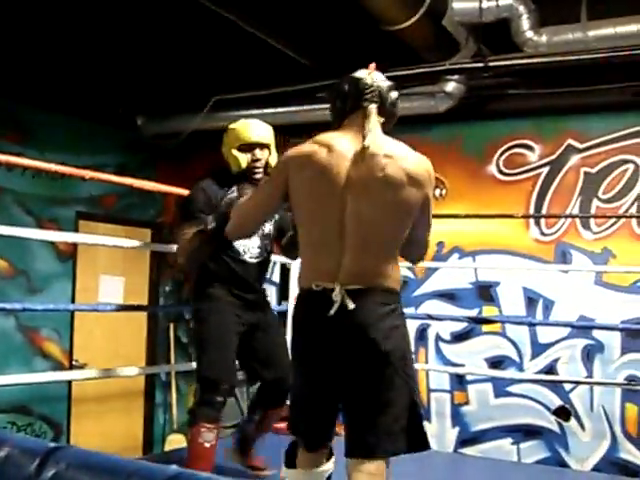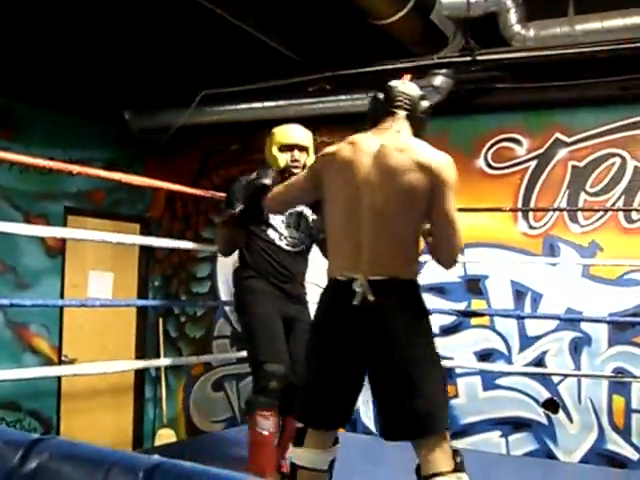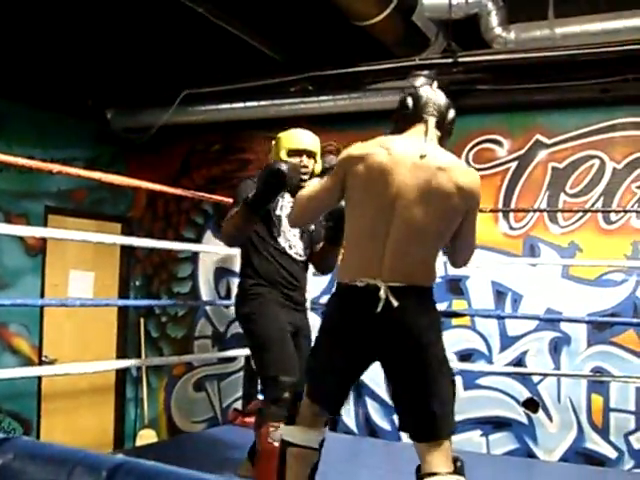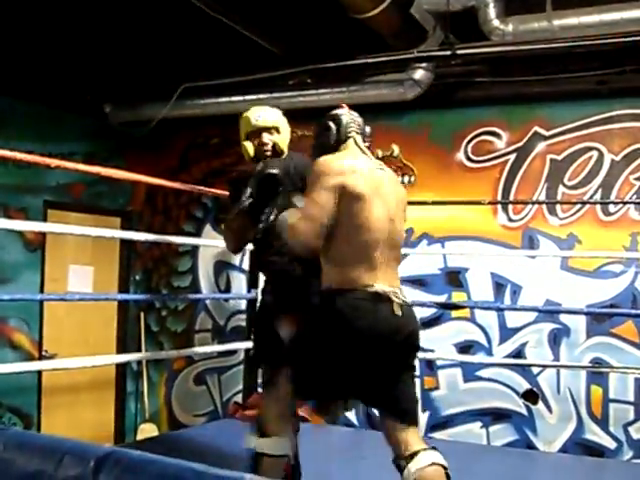
dt=0.5s
person 1, frame 1
left shoulder: (300, 158)
right shoulder: (416, 166)
left elbow: (235, 228)
right elbow: (415, 253)
left wrist: (255, 196)
left hip: (313, 314)
right hip: (376, 316)
left knee: (311, 445)
person 1, frame 2
left shoulder: (334, 155)
right shoulder: (434, 162)
left elbow: (272, 202)
right elbow: (447, 256)
left hip: (337, 305)
right hip: (396, 306)
left knee: (320, 428)
right knee: (434, 446)
person 1, frame 3
left shoulder: (359, 156)
right shoulder: (464, 178)
left elbow: (297, 217)
right elbow: (460, 258)
left wrist: (328, 180)
left hip: (351, 306)
right hip: (412, 312)
left knee: (313, 407)
person 1, frame 4
left shoulder: (331, 167)
right shoulder: (391, 182)
left elbow: (304, 239)
left wrist: (289, 218)
left hip: (347, 311)
right hip: (397, 317)
right knee: (408, 440)
person 2, frame 1
right shoulder: (209, 192)
left elbow: (291, 248)
right elbow: (187, 258)
left wrist: (298, 227)
right wrist: (219, 223)
left hip: (255, 301)
right hip: (217, 300)
left knee: (280, 380)
right knee: (216, 392)
left ankle: (245, 445)
right ankle: (196, 476)
person 2, frame 2
right shoulder: (247, 187)
right elbow: (224, 245)
right wrist: (247, 204)
left hip: (295, 299)
right hip: (257, 292)
left knee: (295, 382)
right knee: (270, 377)
person 2, frame 3
right shoulder: (256, 187)
left elbow: (324, 265)
right elbow: (229, 236)
left wrist: (337, 229)
right wrist: (262, 194)
left hip: (296, 306)
right hip: (261, 301)
left knee: (293, 391)
right knee: (282, 386)
person 2, frame 4
left shoulder: (302, 165)
right shoulder: (244, 187)
right elbow: (234, 243)
right wrist: (259, 196)
left hip: (312, 282)
right hip: (277, 288)
right knee: (275, 377)
